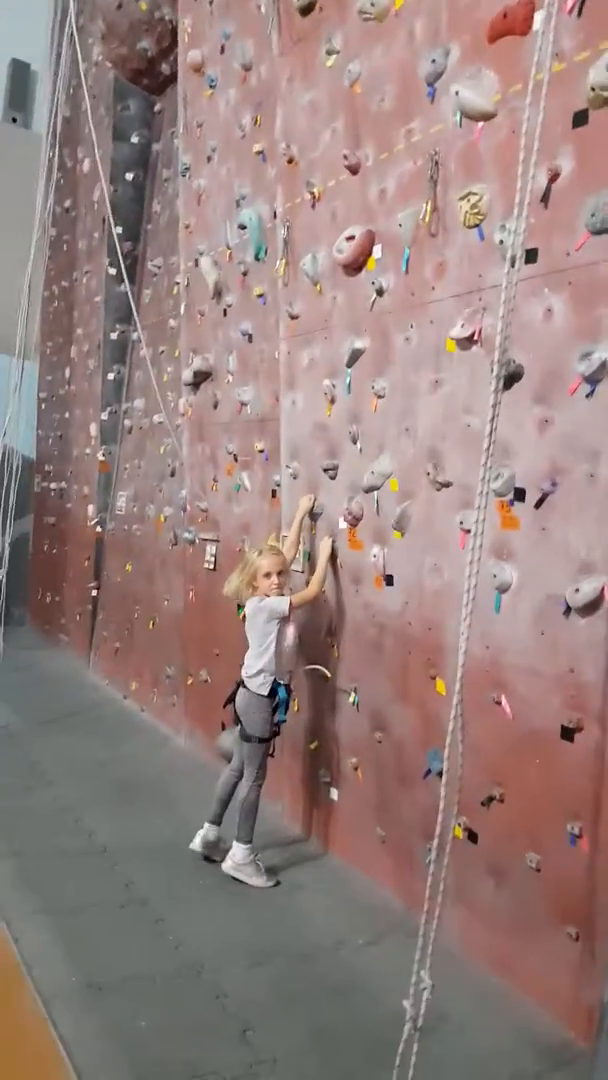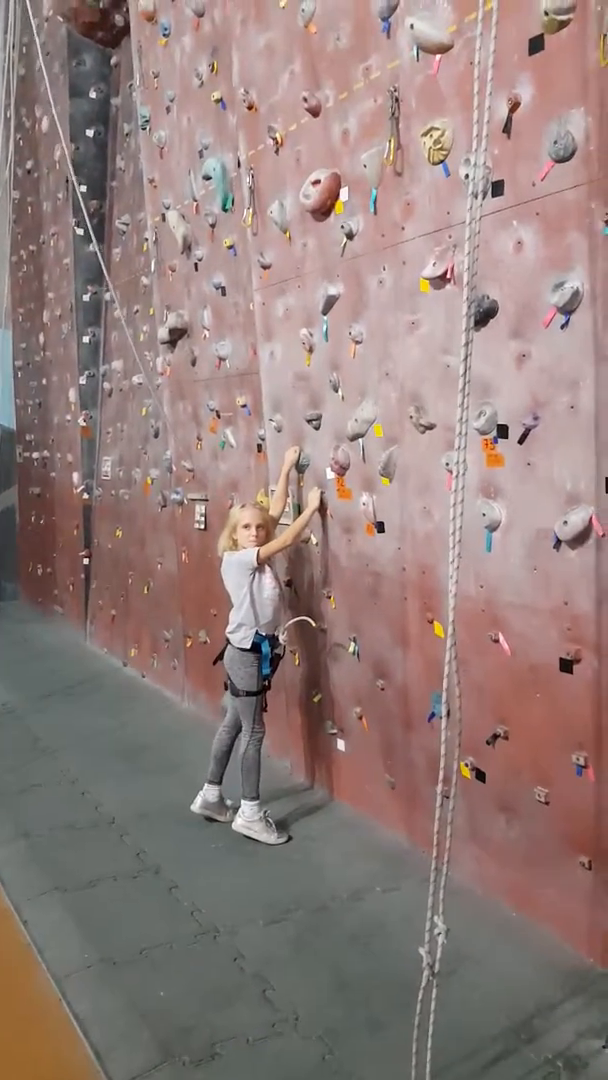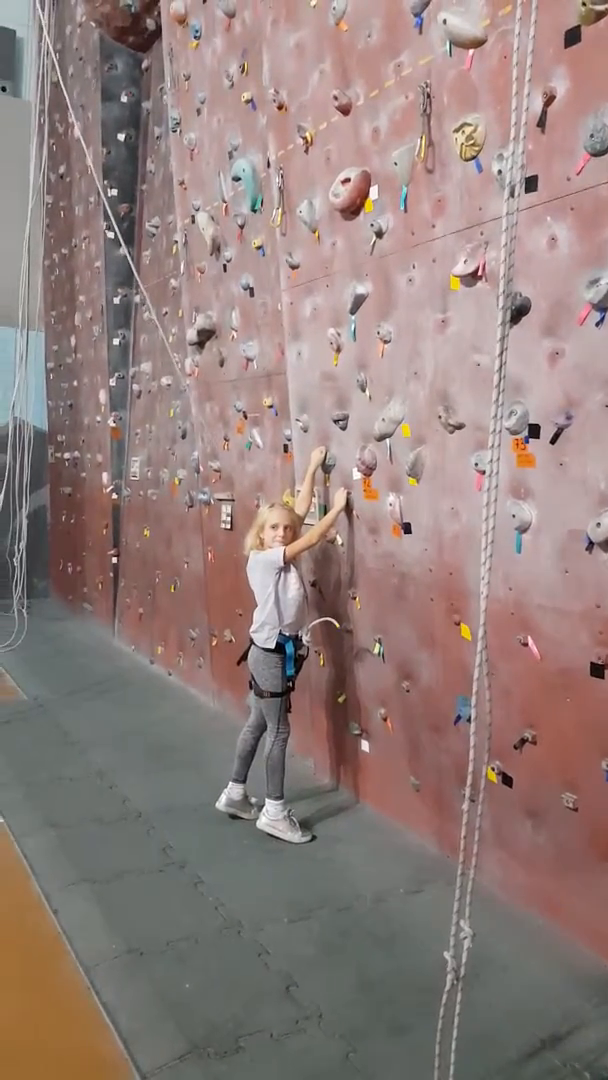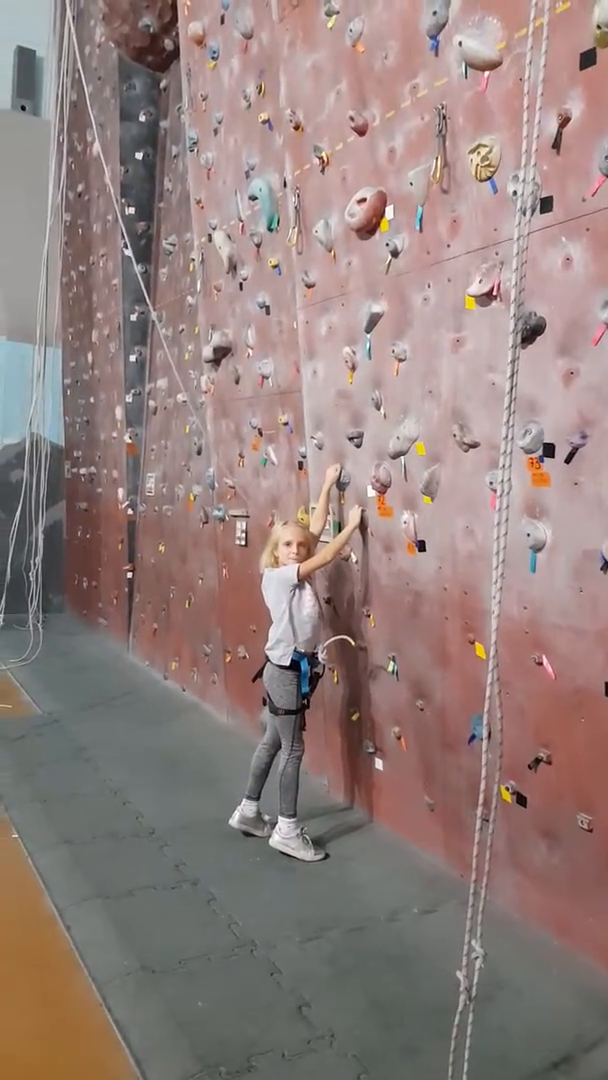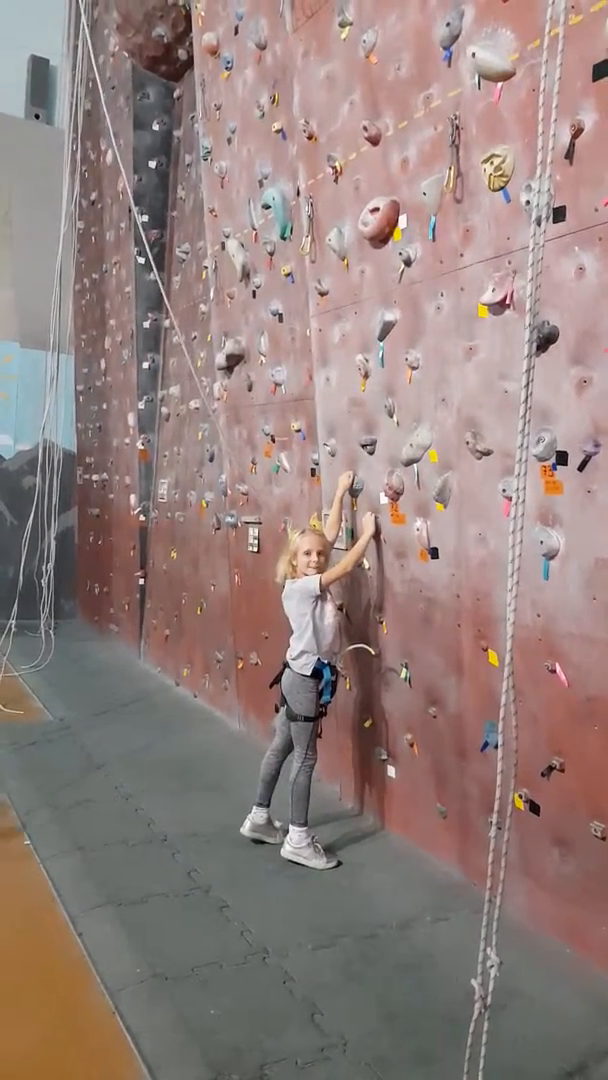
dt=1s
person 1, frame 1
left shoulder: (270, 601)
right shoulder: (262, 606)
left elbow: (287, 552)
right elbow: (313, 592)
left wrist: (301, 515)
right wrist: (324, 554)
left hip: (255, 694)
right hip: (259, 697)
left knee: (239, 766)
right knee: (254, 777)
left ankle: (209, 834)
right ankle: (241, 856)
person 1, frame 2
left shoulder: (260, 555)
right shoulder: (235, 559)
left elbow: (275, 512)
right elbow: (287, 539)
left wrist: (287, 467)
right wrist: (312, 507)
left hip: (258, 649)
right hip: (245, 652)
left knee: (234, 724)
right knee: (254, 731)
left ankle: (210, 796)
right ankle: (250, 814)
person 1, frame 3
left shoulder: (284, 555)
right shoulder: (262, 559)
left elbow: (300, 512)
right elbow: (312, 539)
left wrist: (313, 469)
right wrist: (337, 507)
left hip: (281, 650)
right hip: (269, 651)
left knee: (258, 724)
right knee: (278, 731)
left ankle: (234, 794)
right ankle: (274, 812)
person 1, frame 4
left shoulder: (299, 573)
right shoulder: (276, 577)
left elbow: (316, 529)
right elbow: (326, 557)
left wrist: (328, 486)
right wrist: (352, 525)
left hip: (298, 667)
right hip: (284, 669)
left knee: (273, 742)
right knee: (292, 749)
left ankle: (248, 811)
right ankle: (287, 831)
person 1, frame 5
left shoulder: (314, 582)
right shoulder: (298, 588)
left elbow: (329, 536)
right elbow: (346, 567)
left wrist: (340, 493)
right wrist: (368, 533)
left hip: (306, 676)
right hip: (304, 677)
left knee: (281, 748)
right knee: (305, 758)
left ankle: (259, 819)
right ankle: (298, 840)
